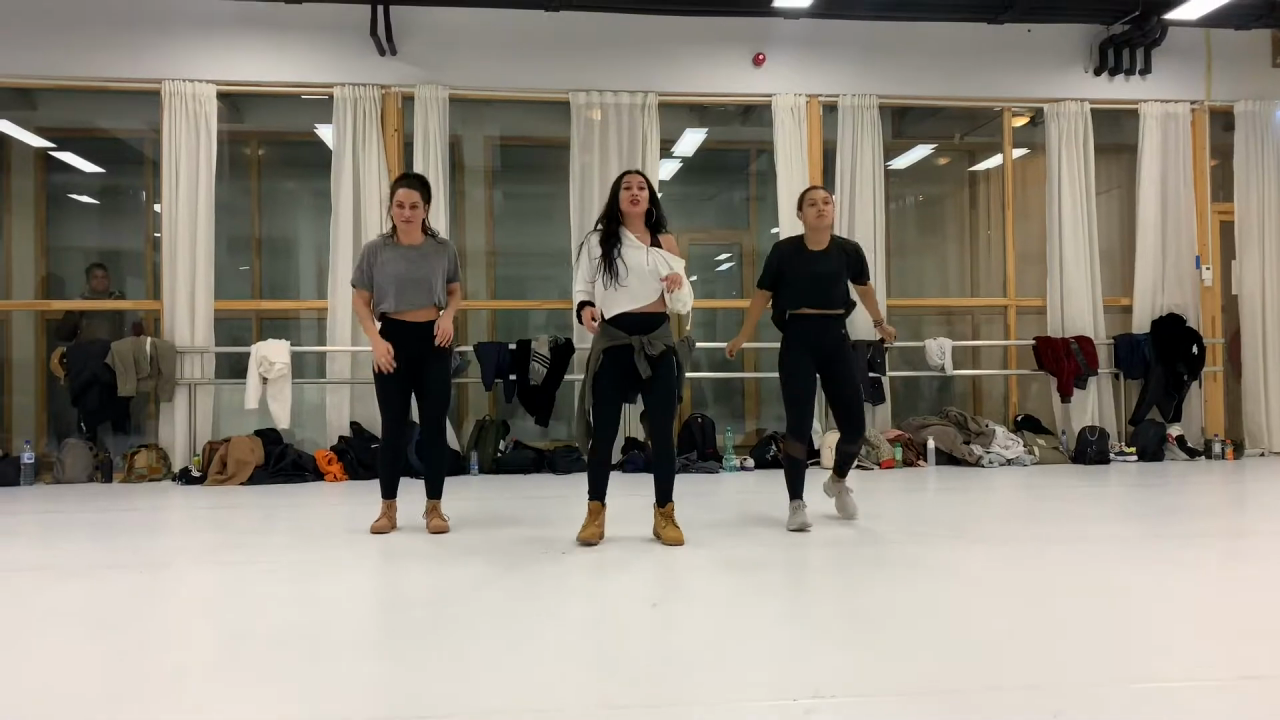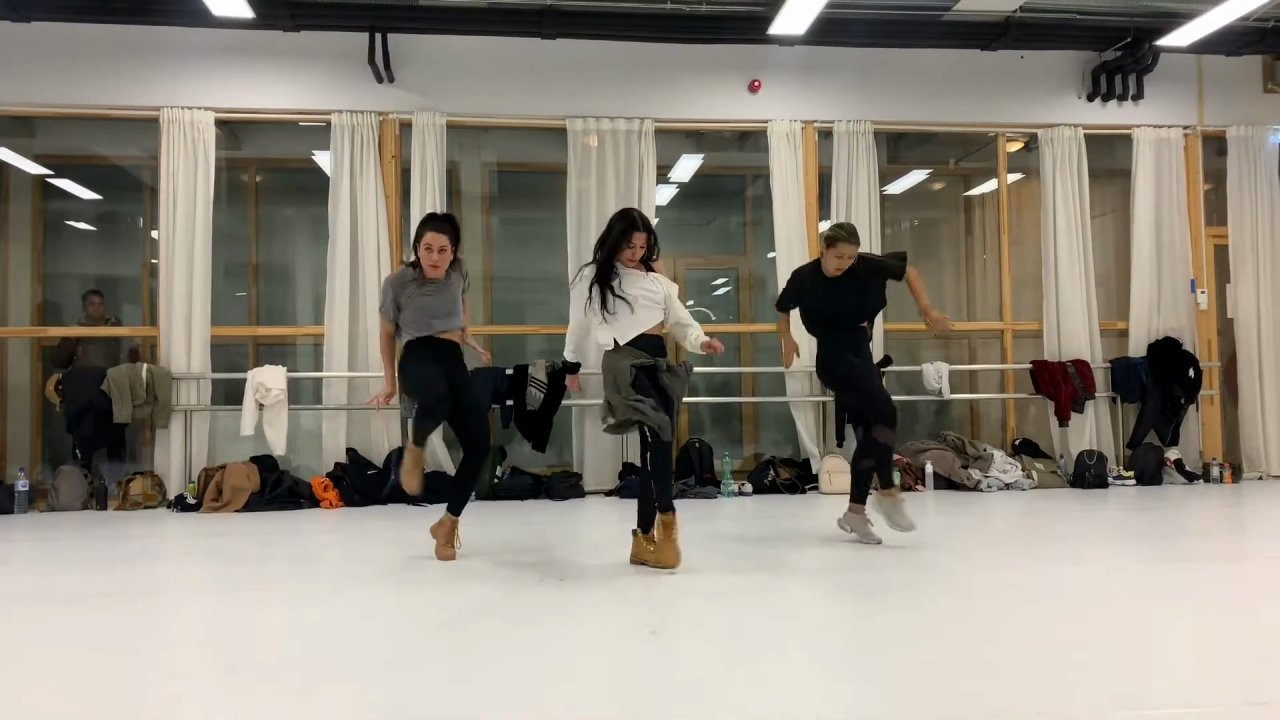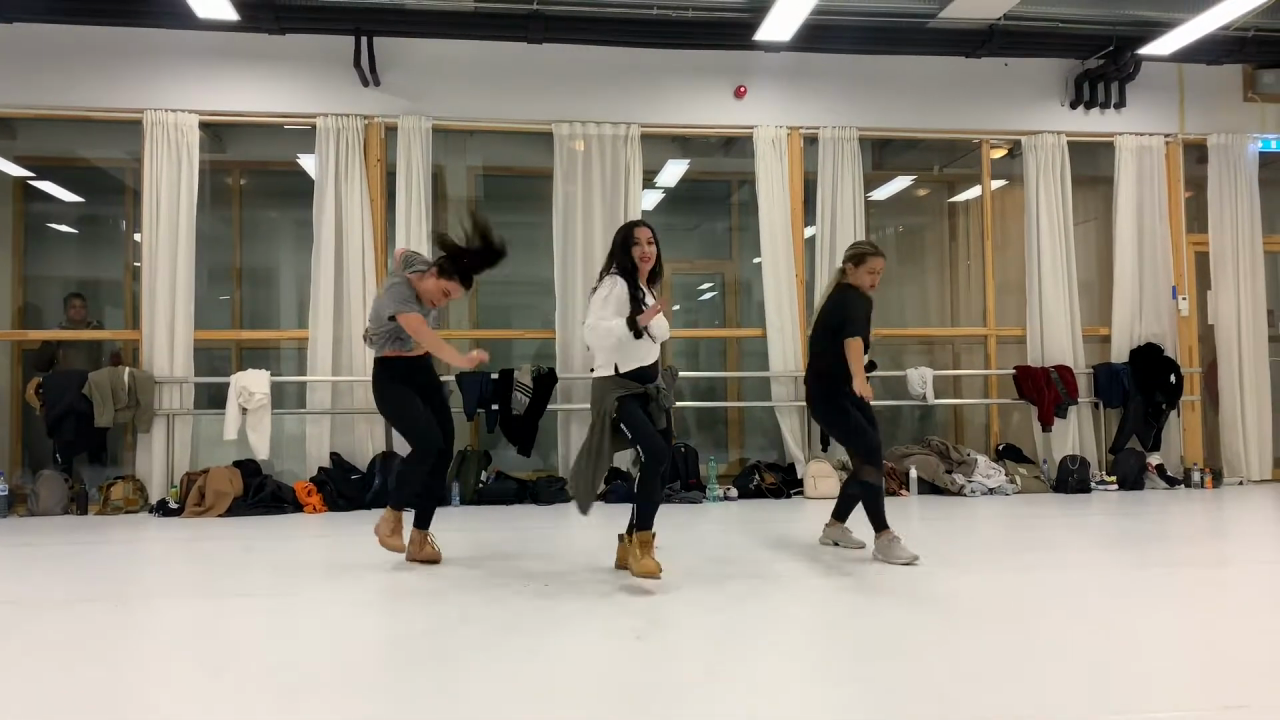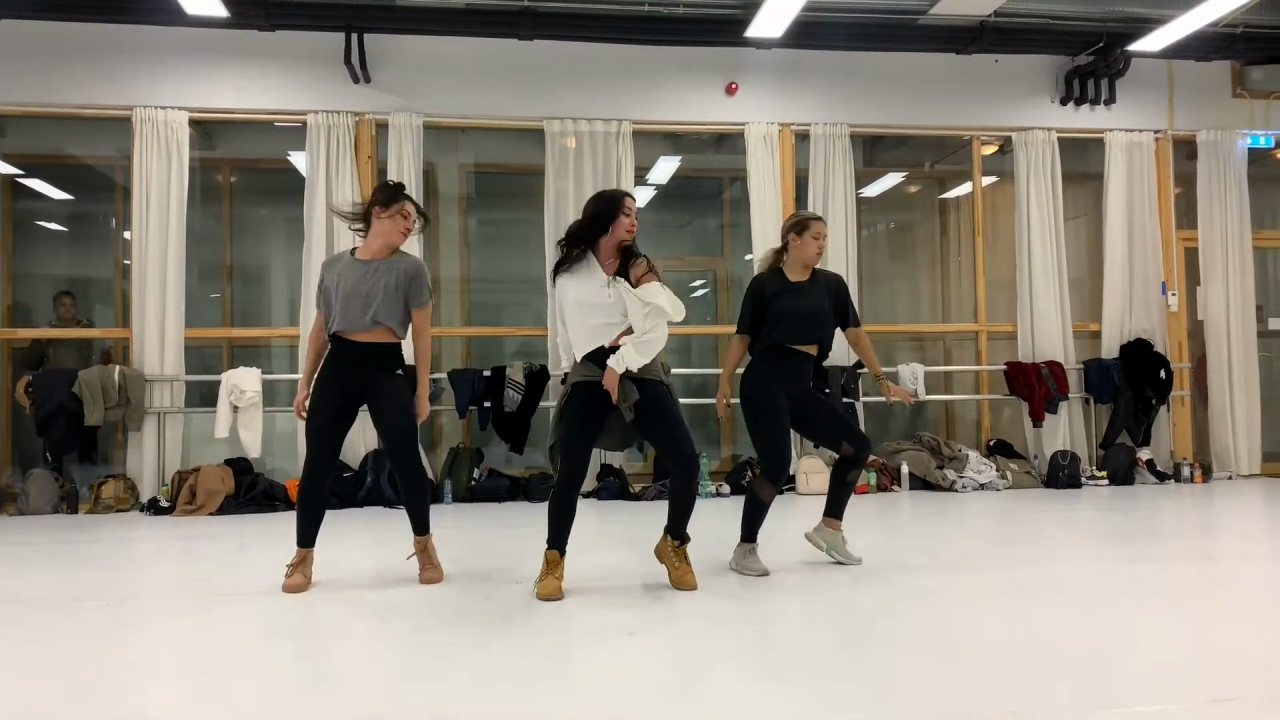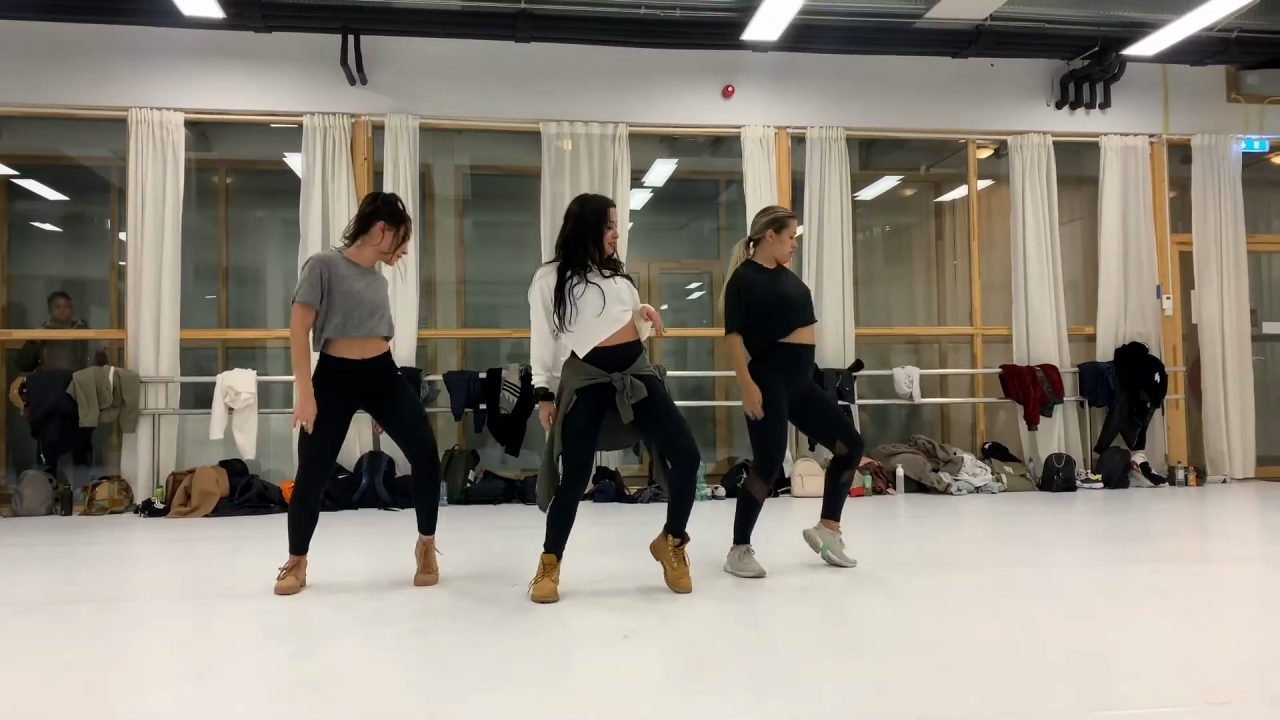
dt=1s
person 1, frame 1
left shoulder: (665, 243)
right shoulder: (598, 241)
right elbow: (582, 286)
left wrist: (679, 283)
right wrist: (586, 306)
left hip: (657, 338)
right hip: (613, 339)
left knee: (662, 430)
right knee: (603, 430)
left ankle: (664, 514)
right ankle: (596, 513)
person 1, frame 2
left shoulder: (654, 274)
right shoulder: (593, 276)
left elbow: (677, 316)
right elbow: (579, 324)
left wrist: (700, 341)
right wrist: (572, 365)
left hip: (659, 363)
right hip: (626, 362)
left knee: (655, 446)
right knee: (659, 436)
left ankle: (645, 538)
right ankle: (665, 520)
person 1, frame 3
left shoulder: (647, 290)
right shoulder: (615, 284)
right elbow: (594, 333)
right wrist: (637, 323)
left hip: (651, 387)
right hip: (618, 390)
left knee: (660, 468)
right knee: (656, 457)
left ankle: (633, 543)
right ankle: (639, 541)
person 1, frame 4
left shoulder: (638, 267)
right shoulder: (569, 270)
left elbow: (654, 328)
left wrist: (620, 364)
right wrist: (570, 374)
left hip: (639, 371)
right hip: (589, 375)
left knee: (686, 463)
right knee: (571, 473)
left ankle: (673, 545)
right ankle: (553, 562)
person 1, frame 5
left shoulder: (613, 269)
right shoulder: (550, 278)
right elbow: (543, 339)
left wrist: (645, 313)
right wrist: (544, 392)
left hip: (636, 370)
right hip: (585, 377)
left knee: (686, 454)
right knee: (575, 476)
left ankle: (672, 543)
right ankle: (549, 563)
person 2, frame 1
left shoulder: (444, 250)
right shoulder: (374, 250)
left elbow: (455, 293)
right elbow: (361, 304)
left wrist: (449, 318)
right wrist: (375, 340)
left hip: (431, 343)
right hip: (393, 340)
left knee: (434, 426)
right knee: (394, 427)
left ankle: (434, 506)
right ankle: (388, 508)
person 2, frame 2
left shoulder: (458, 273)
right shoulder: (398, 282)
right elbow: (387, 333)
left wrist: (467, 338)
right wrist: (389, 382)
left hip: (454, 363)
right hip: (417, 357)
left knee: (479, 446)
right knee: (434, 398)
left ankle: (446, 526)
right ankle: (414, 451)
person 2, frame 3
left shoulder: (415, 269)
right shoulder: (398, 293)
left elbow: (404, 254)
right elbow: (424, 336)
right wrist: (460, 360)
left hip: (420, 372)
right hip: (393, 377)
left knee: (441, 455)
right knee: (427, 444)
left ankle: (421, 536)
right ankle: (392, 518)
person 2, frame 4
left shoulder: (410, 268)
right shoulder: (333, 266)
left elbow: (422, 334)
right elbow: (320, 329)
left wrist: (422, 391)
right wrist: (305, 383)
left hip: (386, 367)
right hip: (339, 365)
left knee: (405, 457)
right knee: (318, 463)
left ankle: (424, 546)
right ankle: (303, 559)
person 2, frame 5
left shoulder: (378, 279)
right shoulder: (322, 265)
right elbow: (299, 330)
right wrist: (303, 392)
left hip: (382, 374)
right hip: (333, 378)
left knee: (426, 455)
right knee: (311, 474)
left ankle: (426, 547)
right ankle: (295, 563)
person 3, frame 1
left shoulder: (848, 250)
right shoulder: (785, 251)
left elbow: (864, 287)
right elbow: (763, 293)
left wrist: (881, 324)
right wrist: (743, 335)
left hip: (836, 339)
right hip: (797, 340)
left knee: (854, 423)
right knee: (800, 424)
left ankle: (838, 482)
right ankle: (796, 503)
person 3, frame 2
left shoulder: (865, 266)
right shoulder: (804, 277)
left elbow: (907, 269)
right elbow: (782, 307)
left wrist: (927, 310)
right wrist: (787, 342)
left hip: (859, 353)
right hip: (833, 355)
left knee: (869, 430)
right knee: (885, 410)
left ankle: (855, 513)
right ankle: (886, 492)
person 3, frame 3
left shoulder: (840, 296)
right shoulder: (856, 299)
right elbow: (851, 338)
right wrist: (859, 379)
left hip: (834, 390)
right hip: (829, 392)
left knee: (868, 460)
right knee: (867, 451)
left ankle: (835, 527)
right ankle: (884, 538)
person 3, frame 4
left shoulder: (831, 284)
right shoulder: (764, 284)
left elbow: (855, 334)
right elbow: (743, 335)
left wrist: (881, 378)
right wrist: (725, 381)
left hip: (801, 386)
right hip: (764, 382)
left knee: (857, 446)
right knee: (776, 465)
left ankle: (829, 529)
right ankle: (745, 549)
person 3, frame 5
left shoulder: (782, 272)
right shoulder: (744, 277)
right elbow: (734, 334)
right wrist: (746, 382)
left hip: (801, 378)
right hip: (768, 379)
left knee: (850, 445)
right knee: (769, 461)
left ankle: (827, 530)
right ankle: (739, 550)
